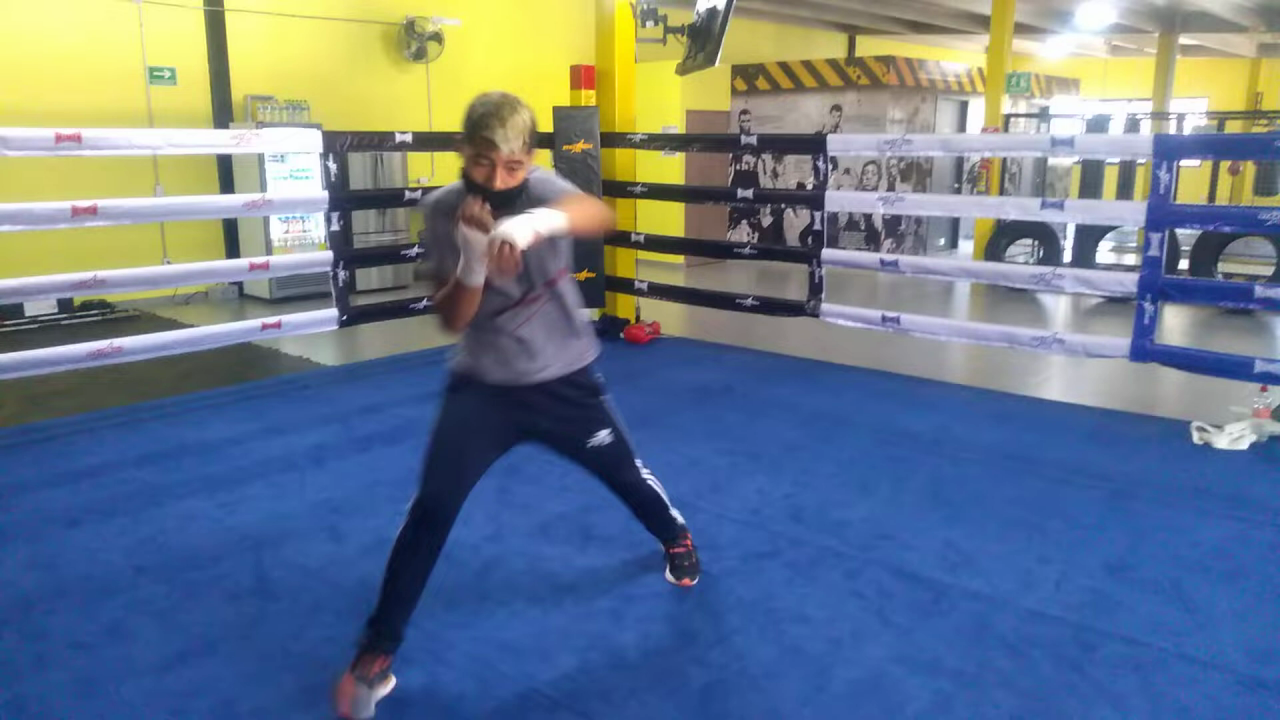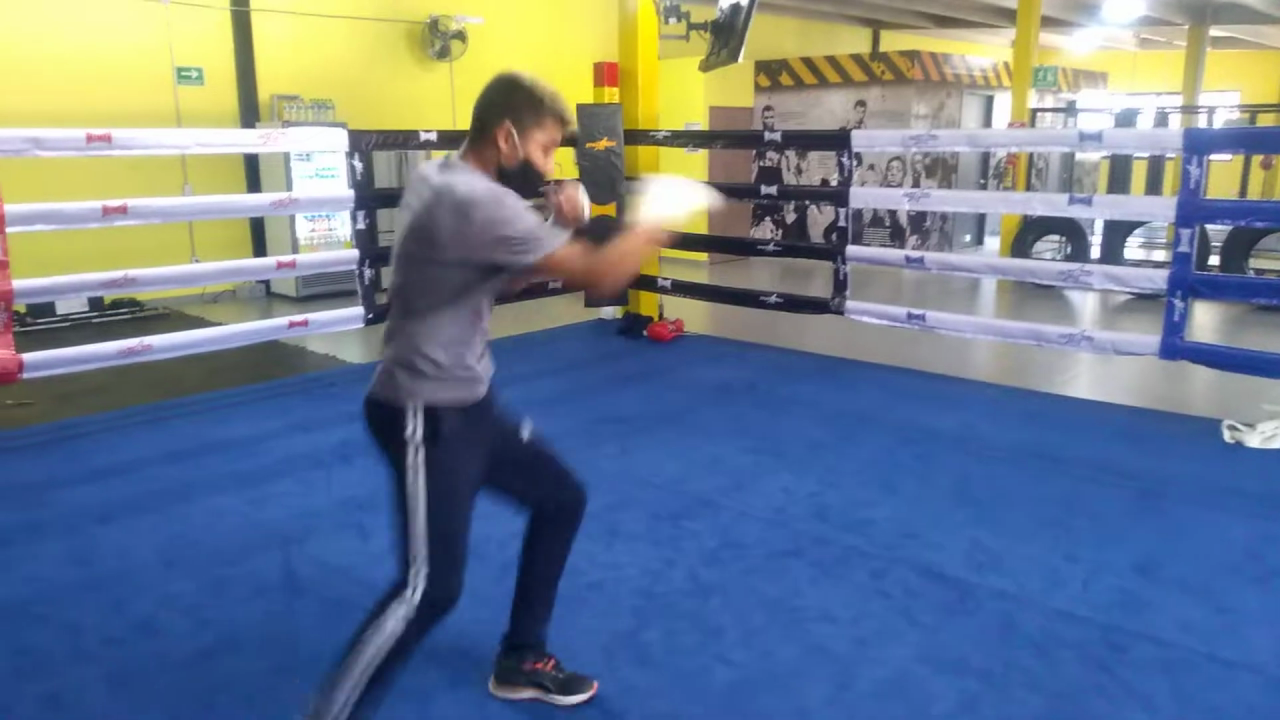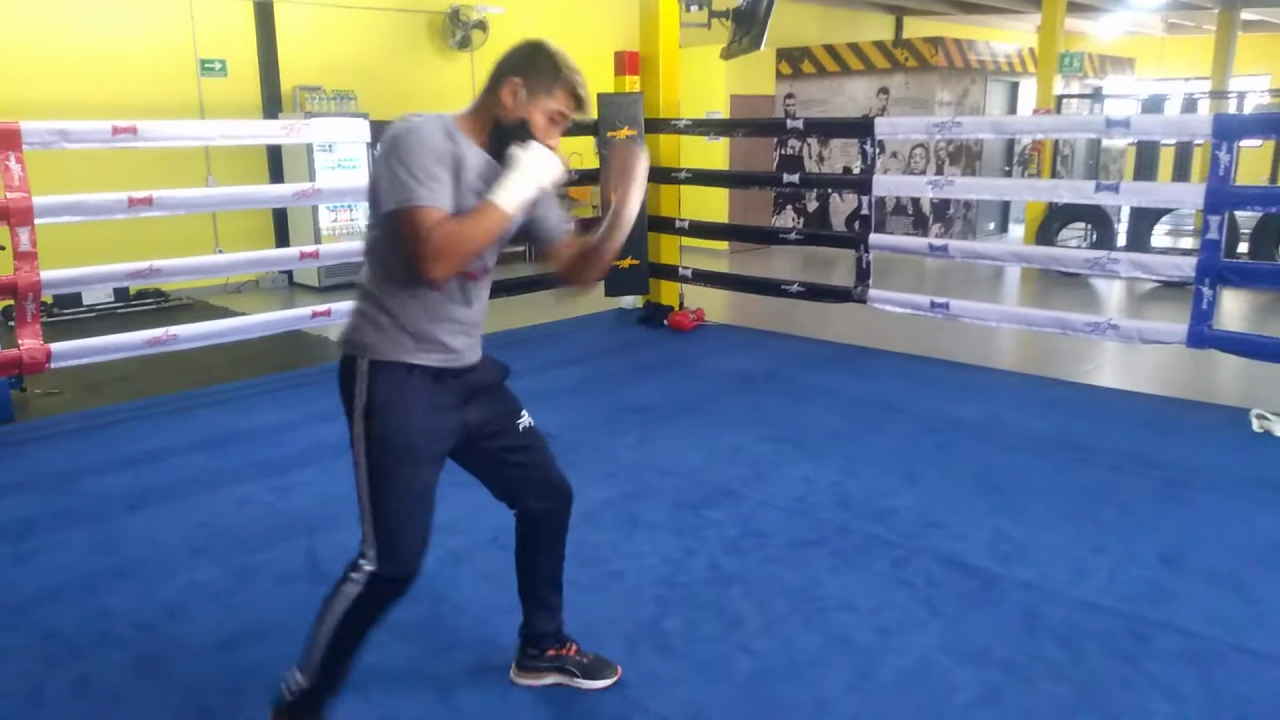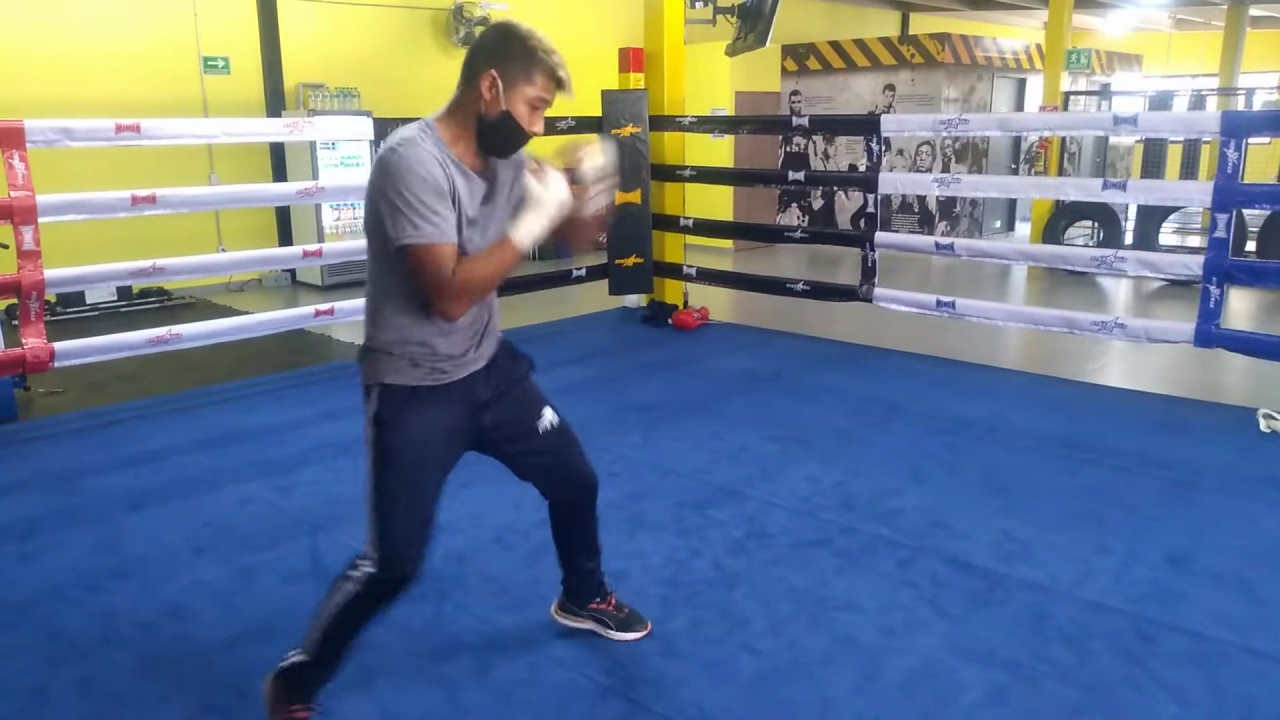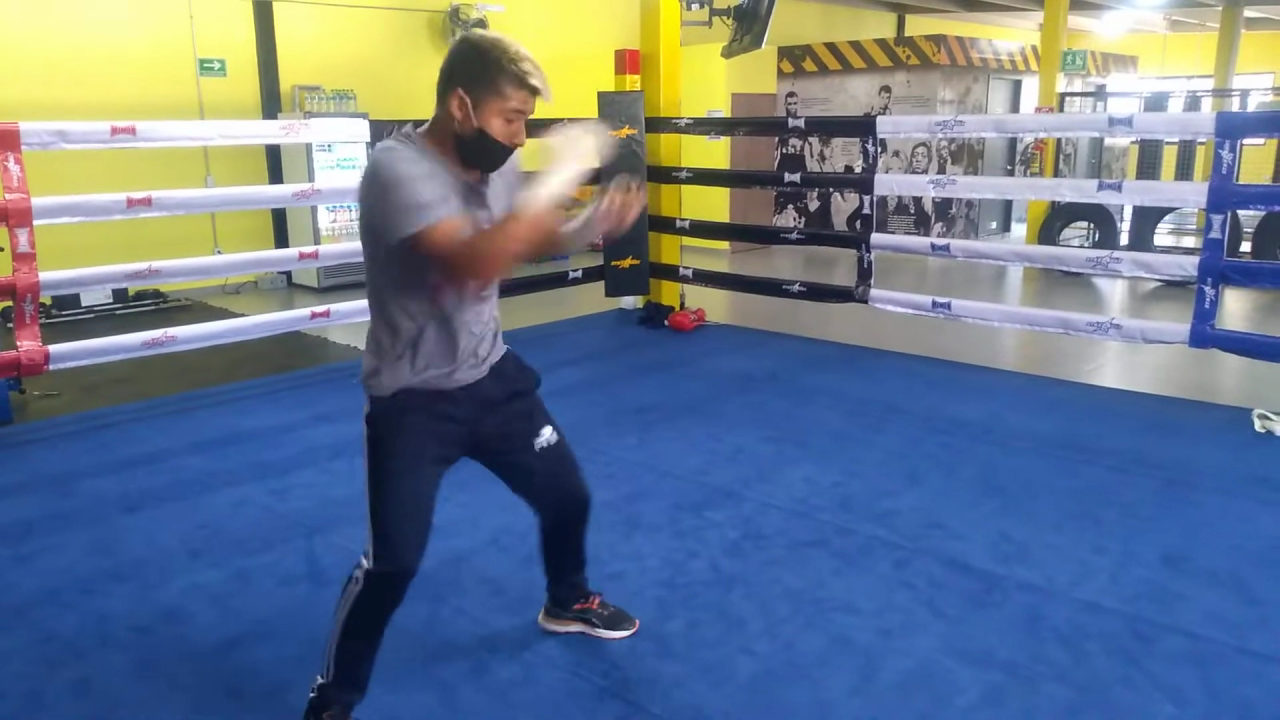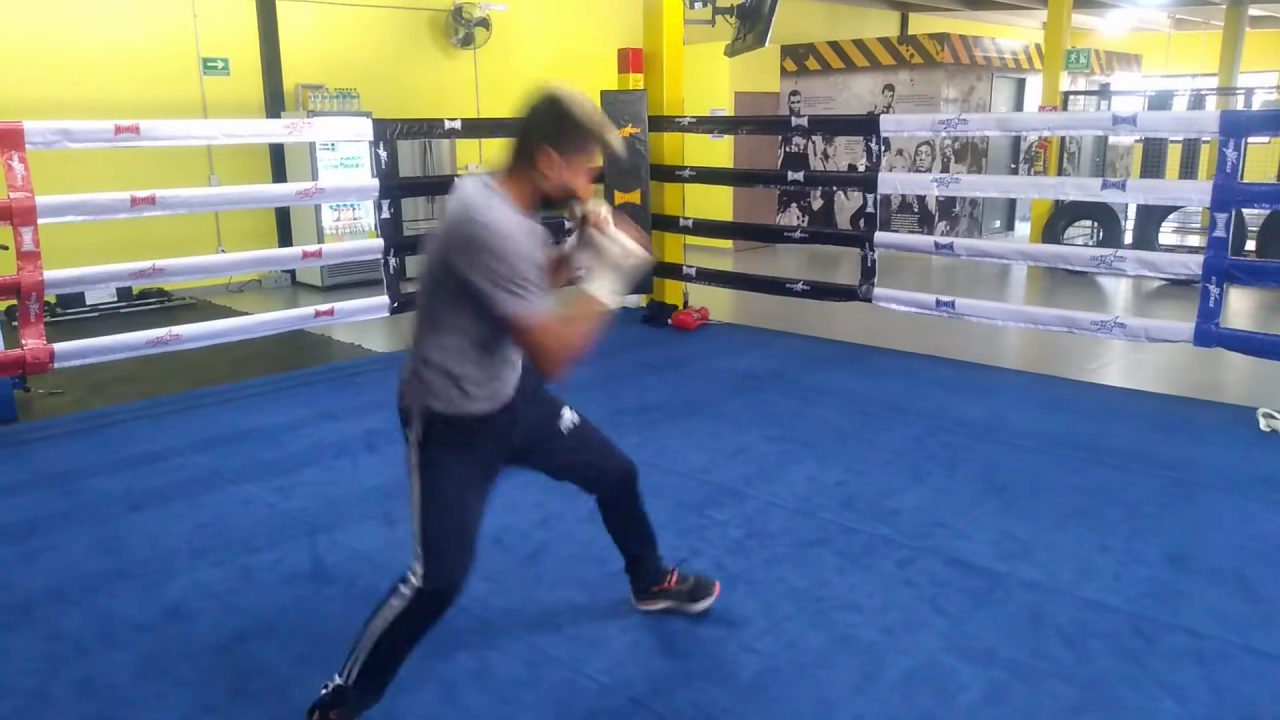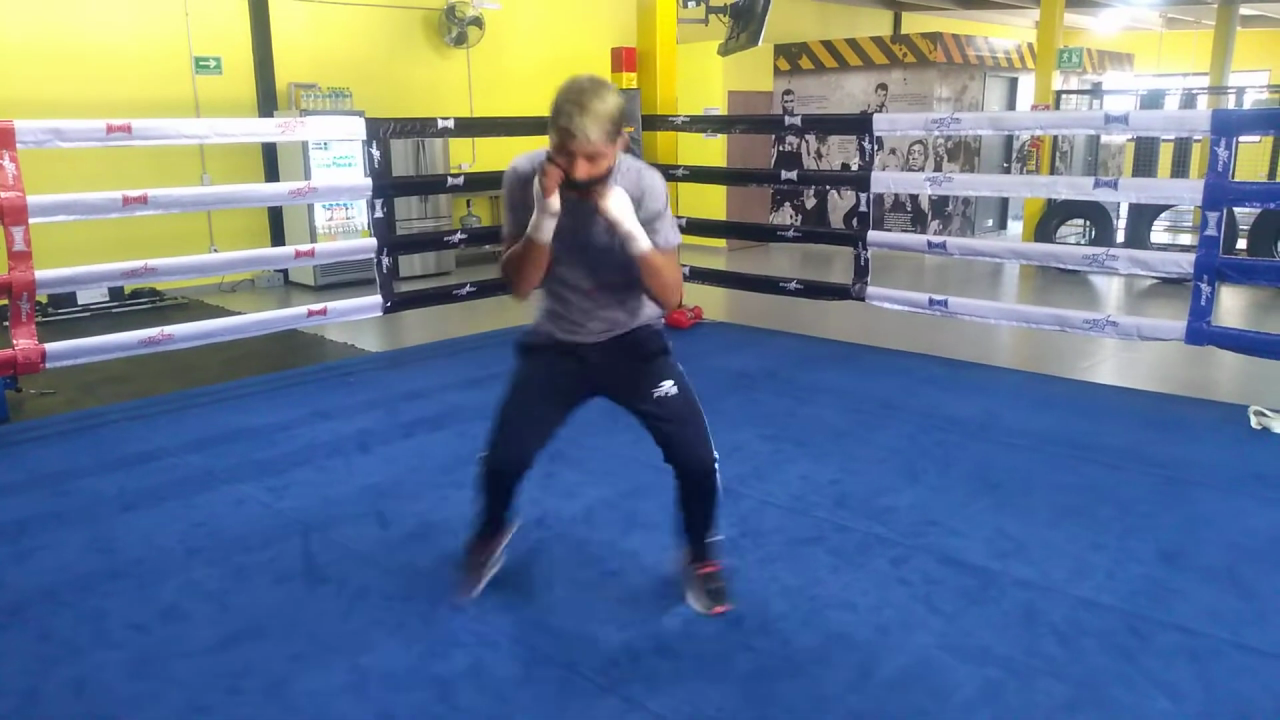
dt=0.3s
person 1, frame 1
left shoulder: (543, 188)
right shoulder: (441, 210)
left elbow: (597, 215)
right elbow: (455, 319)
left wrist: (528, 228)
right wrist: (471, 265)
left hip: (562, 378)
right hip: (482, 382)
left knee: (625, 474)
right knee: (432, 508)
left ankle: (675, 535)
right ankle: (375, 656)
person 1, frame 2
left shoulder: (445, 180)
right shoulder: (478, 202)
right elbow: (600, 277)
left wrist: (563, 221)
right wrist: (656, 216)
left hip: (463, 402)
right hip: (426, 414)
left knee: (564, 499)
right knee: (430, 583)
left ankle: (522, 660)
person 1, frame 3
left shoulder: (520, 169)
right shoulder: (420, 137)
left elbow: (580, 271)
right elbow: (434, 259)
left wrist: (624, 206)
right wrist: (516, 190)
left hip: (468, 372)
right hip: (397, 374)
left knee: (548, 498)
right knee: (391, 563)
left ankle: (542, 648)
person 1, frame 4
left shoulder: (502, 159)
right shoulder: (411, 160)
right elbow: (449, 294)
left wrist: (583, 202)
right wrist: (531, 222)
left hip: (488, 368)
right hip: (413, 390)
left knee: (576, 481)
right knee: (392, 564)
left ankle: (584, 597)
person 1, frame 5
left shoulder: (499, 163)
right shoulder: (395, 167)
left elbow: (537, 239)
right elbow: (479, 266)
left wrist: (600, 218)
left hip: (491, 378)
right hip: (410, 398)
left knee: (568, 496)
right knee: (392, 562)
left ankle: (568, 601)
person 1, frame 6
left shoulder: (522, 202)
right shoulder: (486, 223)
left elbow: (537, 284)
right elbow: (553, 353)
left wrist: (588, 247)
right wrist: (607, 278)
left hip: (509, 393)
right hip: (451, 418)
left knee: (615, 474)
right knee: (439, 578)
left ankle: (651, 582)
person 1, frame 7
left shoulder: (643, 184)
right shoulder: (525, 180)
left elbow: (670, 294)
right elbow: (518, 284)
left wrist: (630, 228)
right wrist: (544, 221)
left hip: (629, 339)
right hip: (557, 342)
left knee: (696, 459)
right knee: (502, 456)
left ankle: (701, 556)
right ankle: (492, 533)
